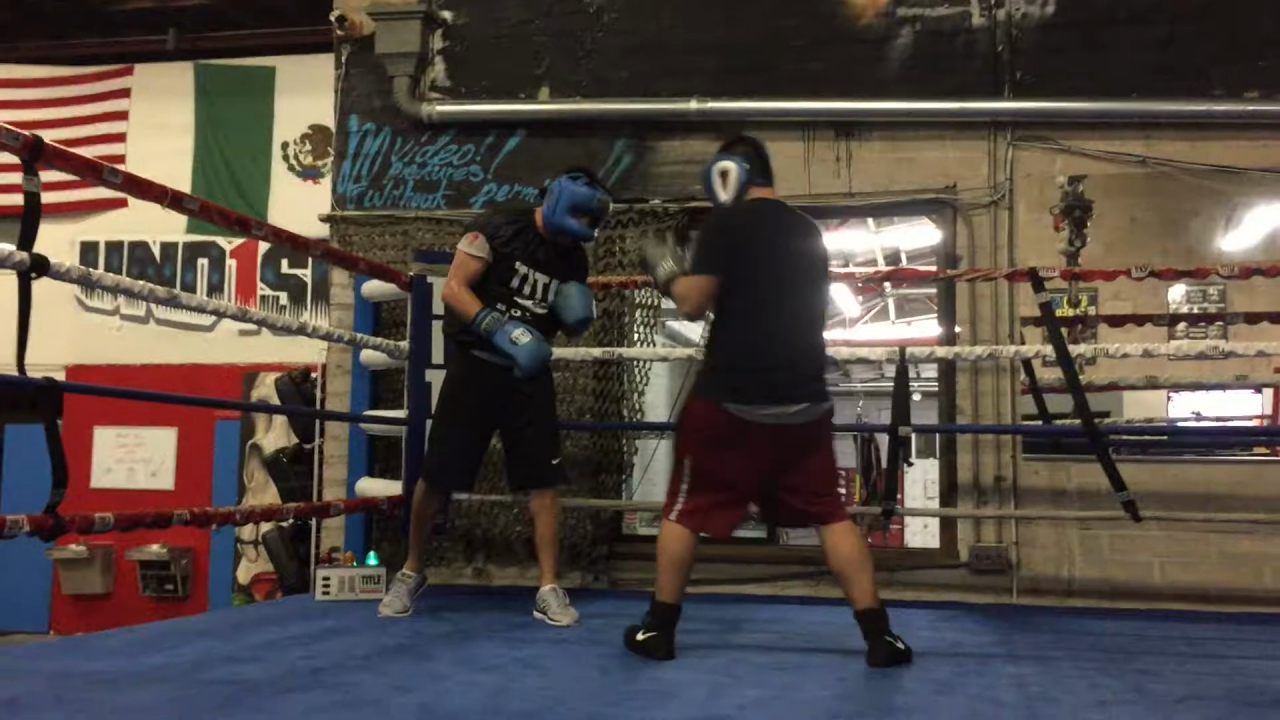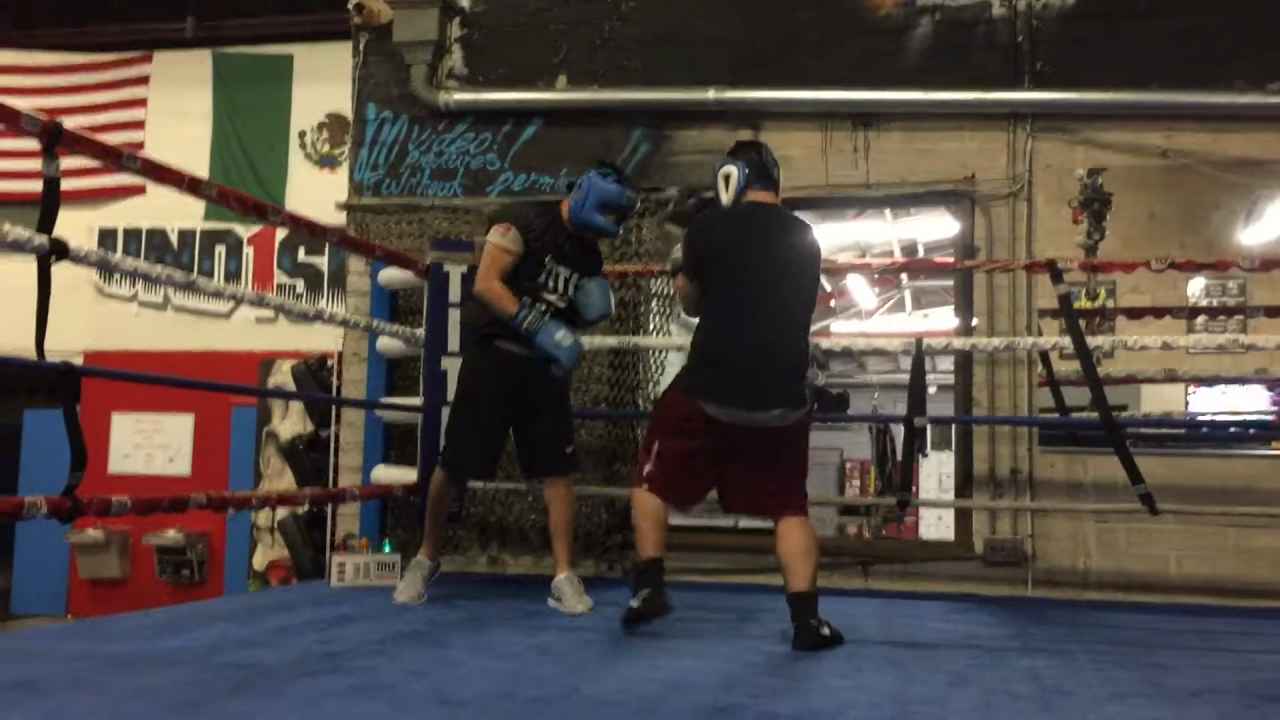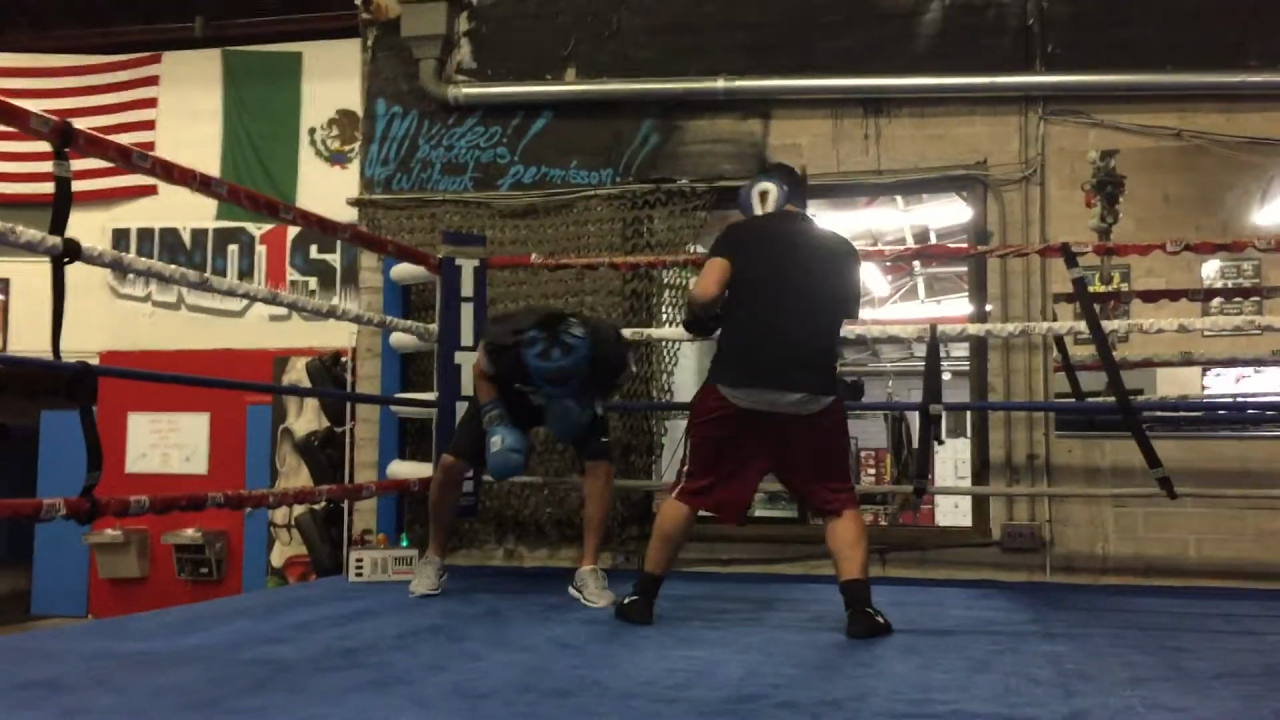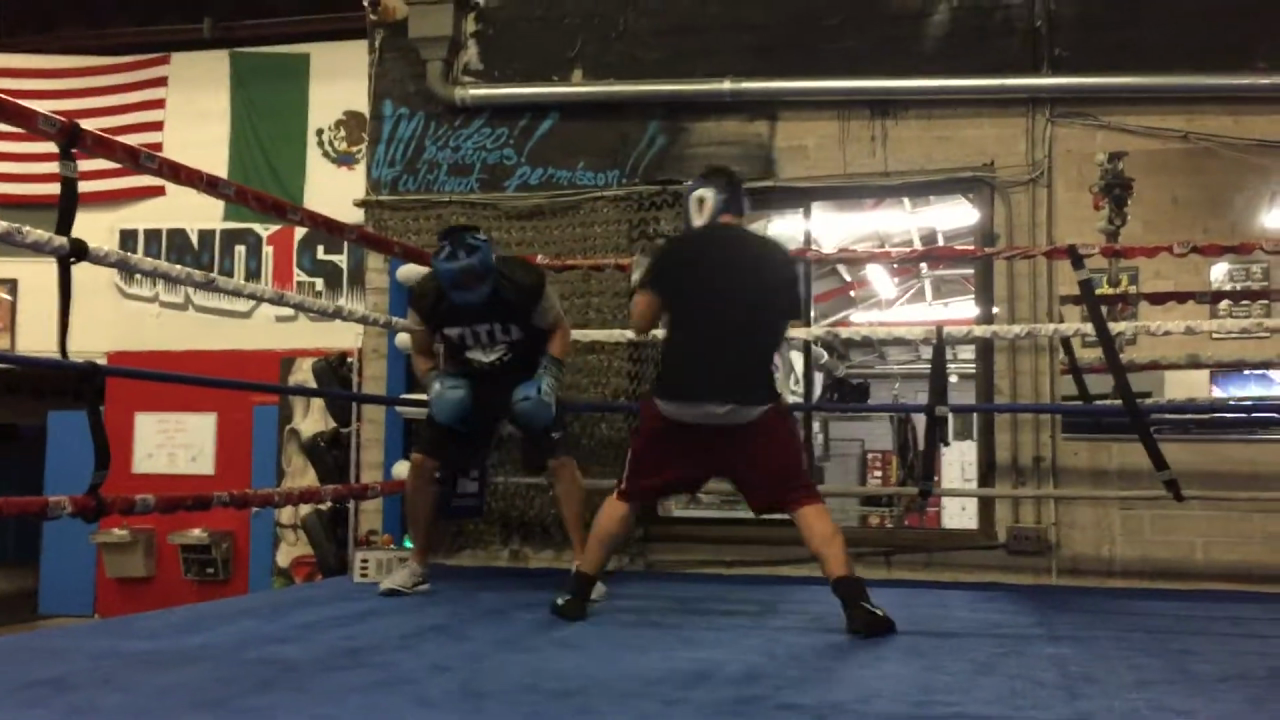
dt=0.5s
person 1, frame 1
left shoulder: (725, 225)
right shoulder: (808, 233)
left elbow: (696, 302)
left wrist: (667, 269)
left hip: (728, 399)
right hip: (803, 398)
left knee: (686, 511)
right knee: (829, 514)
left ankle: (658, 628)
right ankle: (878, 632)
person 1, frame 2
left shoulder: (711, 227)
right shoulder: (804, 237)
left elbow: (691, 303)
left wrist: (681, 255)
left hip: (708, 392)
right hip: (783, 398)
left knee: (652, 478)
right knee: (789, 508)
left ankle: (649, 586)
right ankle: (806, 618)
person 1, frame 3
left shoulder: (741, 234)
right shoulder: (840, 249)
left elbow: (705, 294)
left wrist: (697, 317)
left hip: (736, 388)
right hip: (811, 394)
left knee: (689, 491)
right knee: (836, 501)
left ankle: (644, 594)
right ankle: (860, 607)
person 1, frame 4
left shoulder: (681, 248)
right shoulder: (779, 258)
left elbow: (640, 322)
right elbow: (784, 323)
left wrist: (643, 281)
left hip: (676, 401)
right hip: (751, 404)
left knee: (628, 495)
right knee: (802, 498)
left ankle: (577, 593)
right ankle: (857, 603)
person 2, frame 1
left shoulder: (573, 260)
right shoulder: (496, 229)
left elbow: (571, 328)
right elbow: (453, 290)
left wrist: (577, 316)
right wrist: (500, 329)
left hip: (530, 374)
right hip: (475, 364)
left knee: (544, 481)
right knee: (437, 476)
left ankle: (549, 590)
right ankle: (411, 572)
person 2, frame 2
left shoulder: (589, 253)
right shoulder: (524, 223)
right elbow: (485, 283)
left wrist: (593, 307)
right wrist: (539, 327)
left hip: (544, 364)
right hip: (493, 355)
left knee: (558, 470)
right knee: (456, 464)
left ankle: (564, 577)
right ankle: (426, 559)
person 2, frame 3
left shoulder: (607, 349)
right shoulder: (504, 341)
left elbow: (614, 382)
right elbow: (482, 374)
left wrist: (583, 405)
right wrist: (495, 426)
left hip: (576, 407)
right hip: (511, 398)
left knee: (600, 466)
right knee: (451, 465)
left ankle: (589, 572)
right ankle: (434, 558)
person 2, frame 4
left shoulder: (524, 281)
right shoulder: (427, 297)
left elbow: (559, 329)
right elbow: (421, 353)
left wrist: (548, 377)
right wrist: (436, 384)
left hip: (525, 379)
right hip: (468, 386)
left knee: (560, 461)
right knee: (422, 463)
right ankle: (417, 566)
